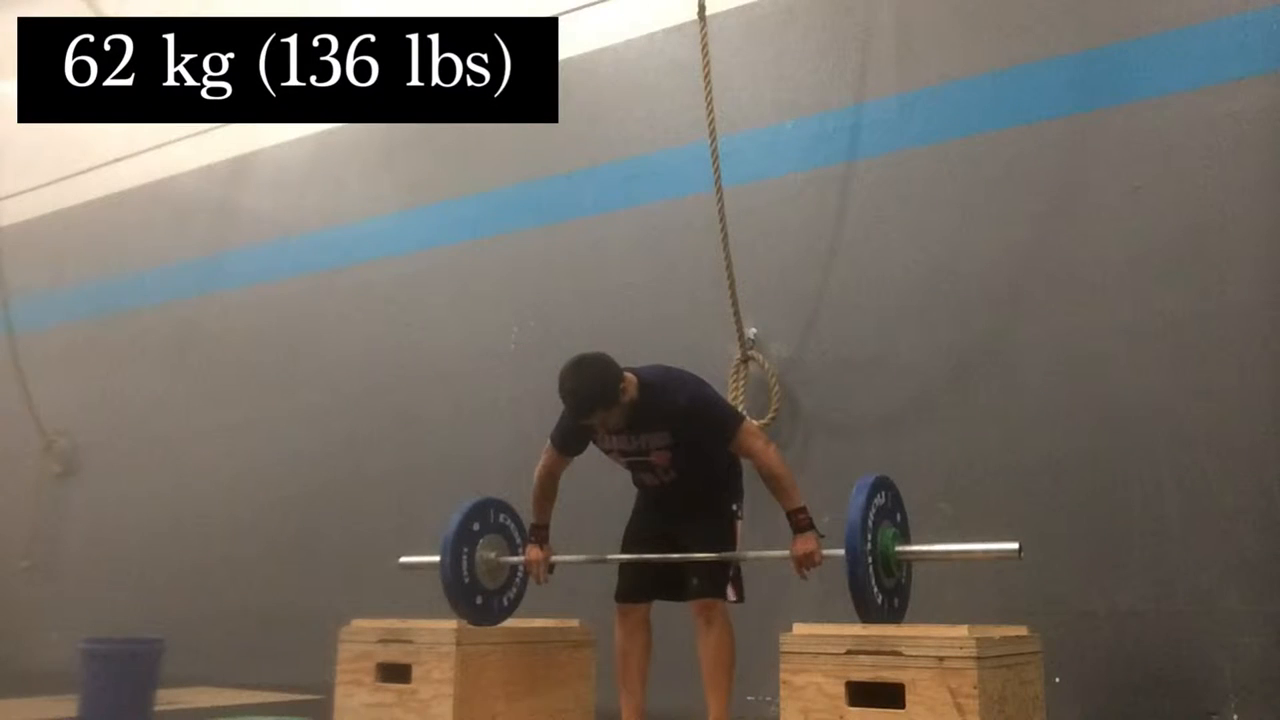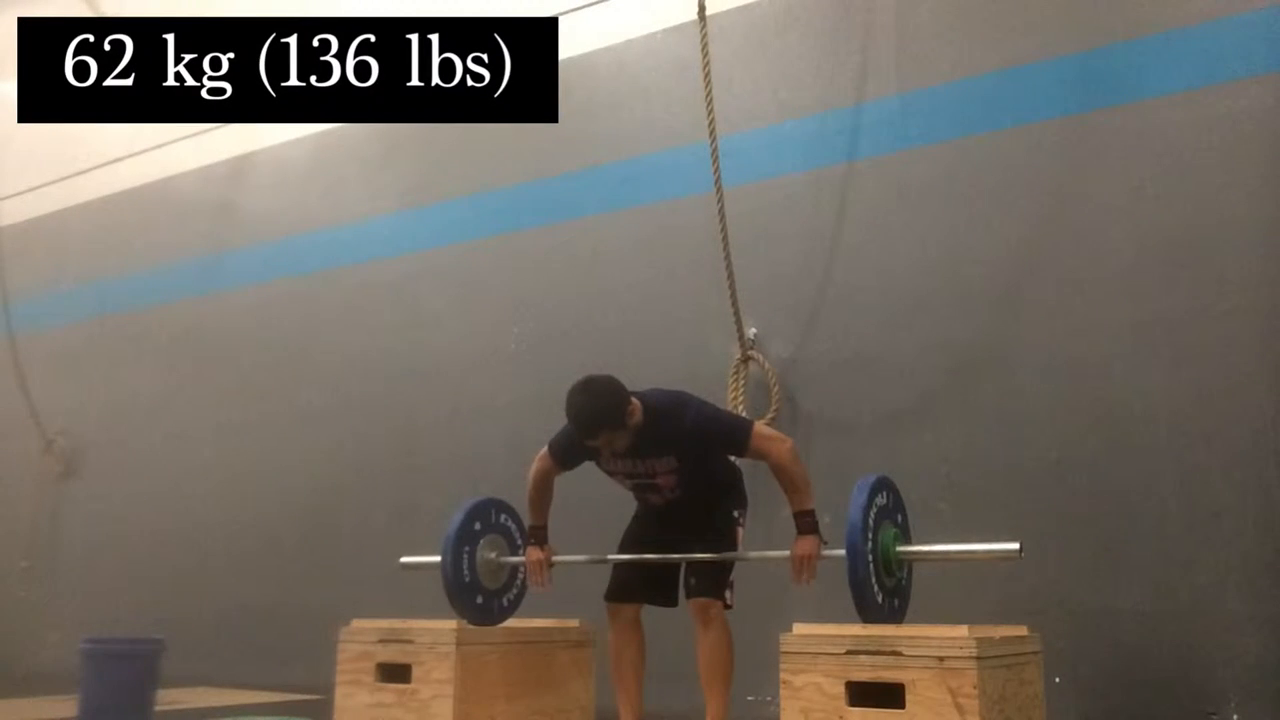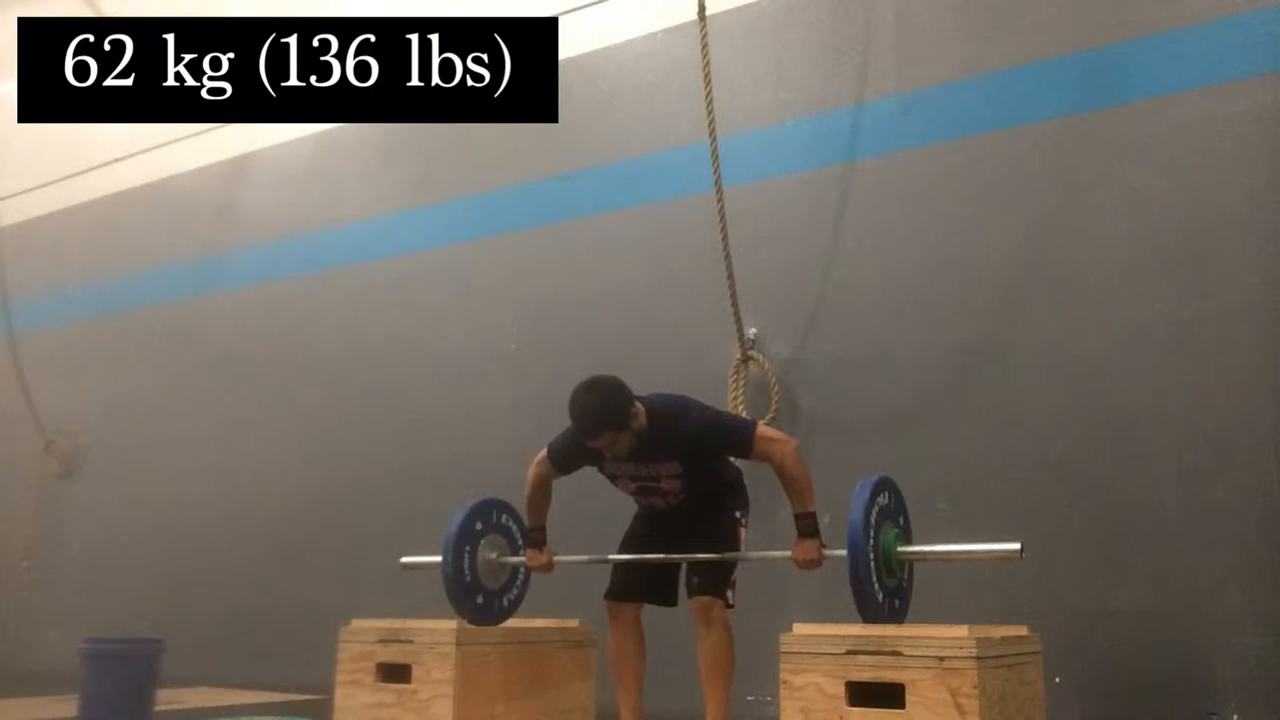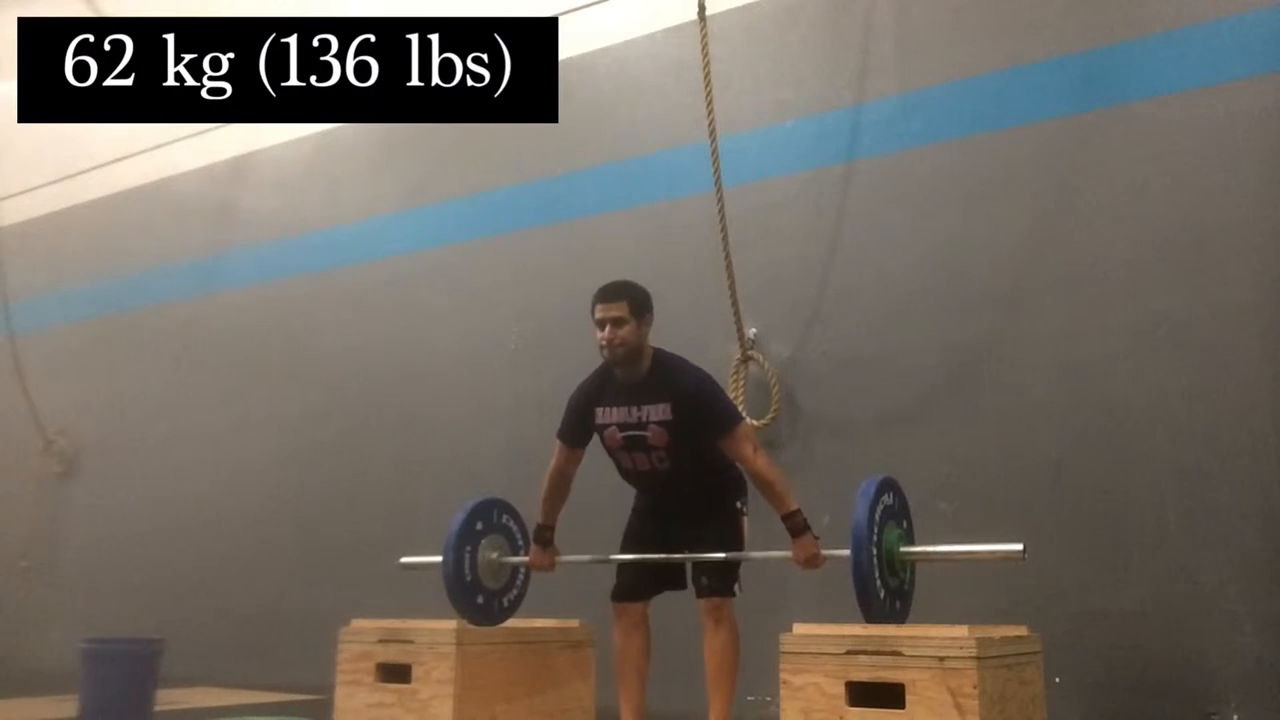
dt=1s
person 1, frame 1
left shoulder: (681, 396)
right shoulder: (583, 411)
left elbow: (760, 448)
right elbow: (548, 469)
left wrist: (802, 527)
right wrist: (538, 537)
left hip: (711, 500)
right hip: (656, 501)
left knee: (707, 605)
right knee: (629, 608)
person 1, frame 2
left shoulder: (685, 418)
right shoulder: (583, 433)
left elbow: (780, 448)
right elbow: (541, 468)
left wrist: (807, 530)
right wrist: (537, 539)
left hip: (713, 508)
right hip: (656, 511)
left knee: (706, 605)
right knee: (620, 606)
person 1, frame 3
left shoulder: (688, 423)
right shoulder: (585, 437)
left elbow: (785, 449)
right elbow: (539, 470)
left wrist: (807, 532)
right wrist: (536, 541)
left hip: (715, 511)
right hip: (656, 515)
left knee: (707, 605)
right knee: (620, 606)
person 1, frame 4
left shoulder: (687, 383)
right shoulder: (590, 395)
left elbow: (749, 453)
right elbow: (562, 468)
left wrist: (799, 530)
right wrist: (543, 538)
left hip: (713, 504)
right hip: (654, 505)
left knee: (715, 605)
right knee: (626, 607)
